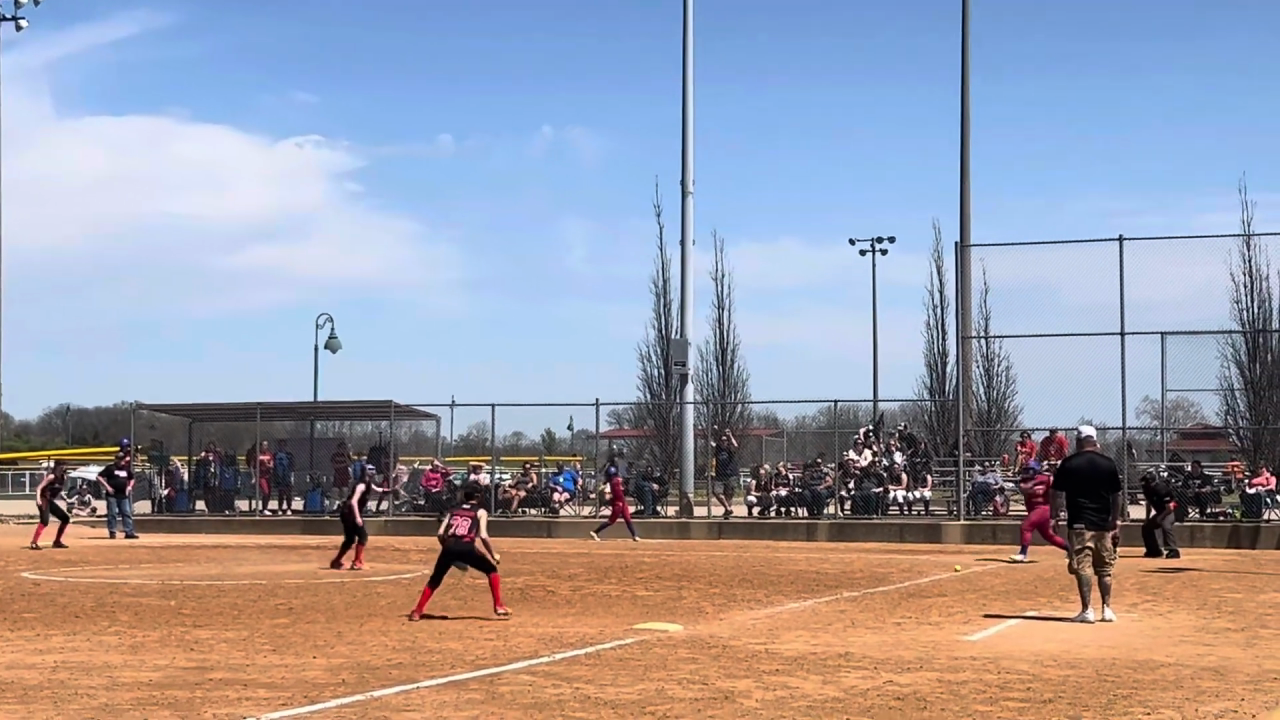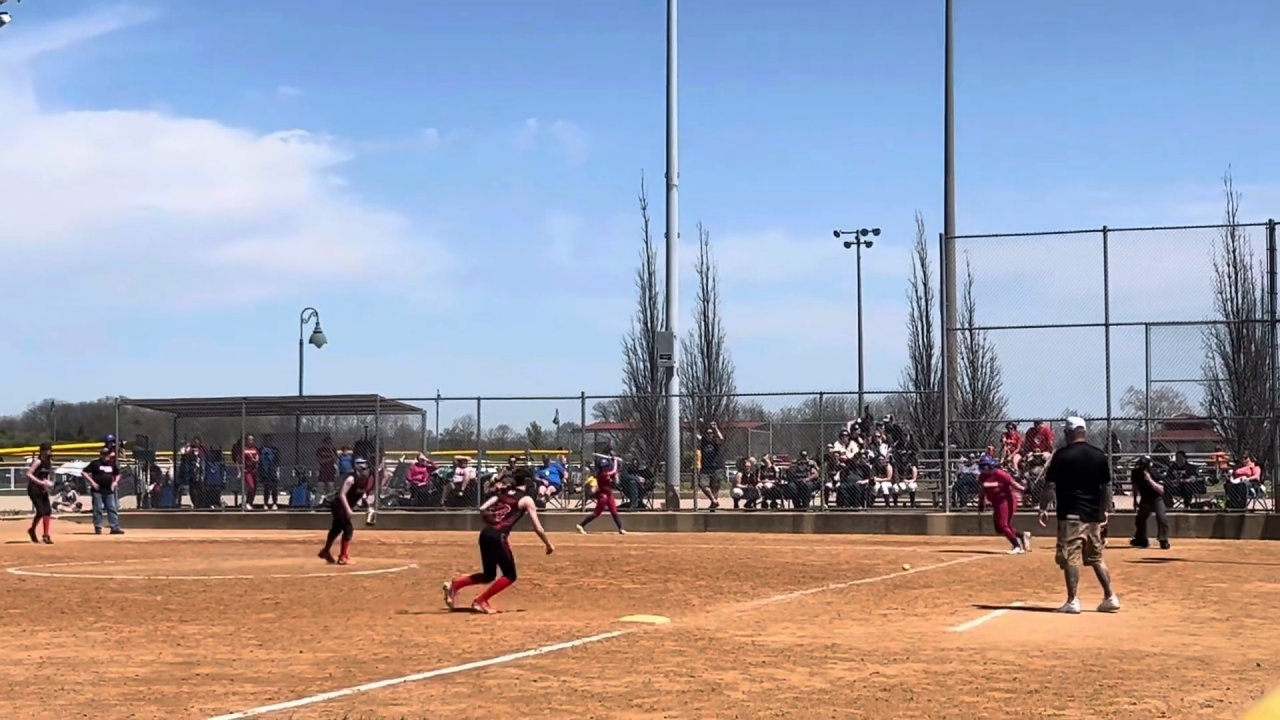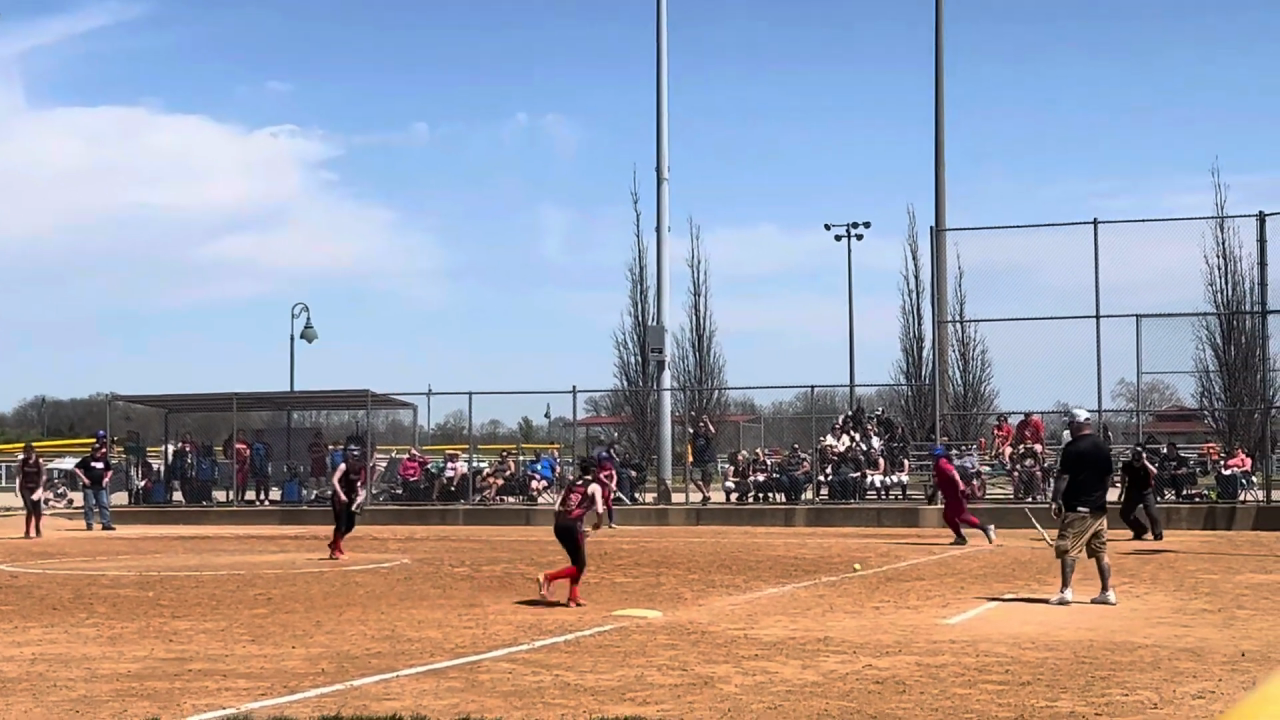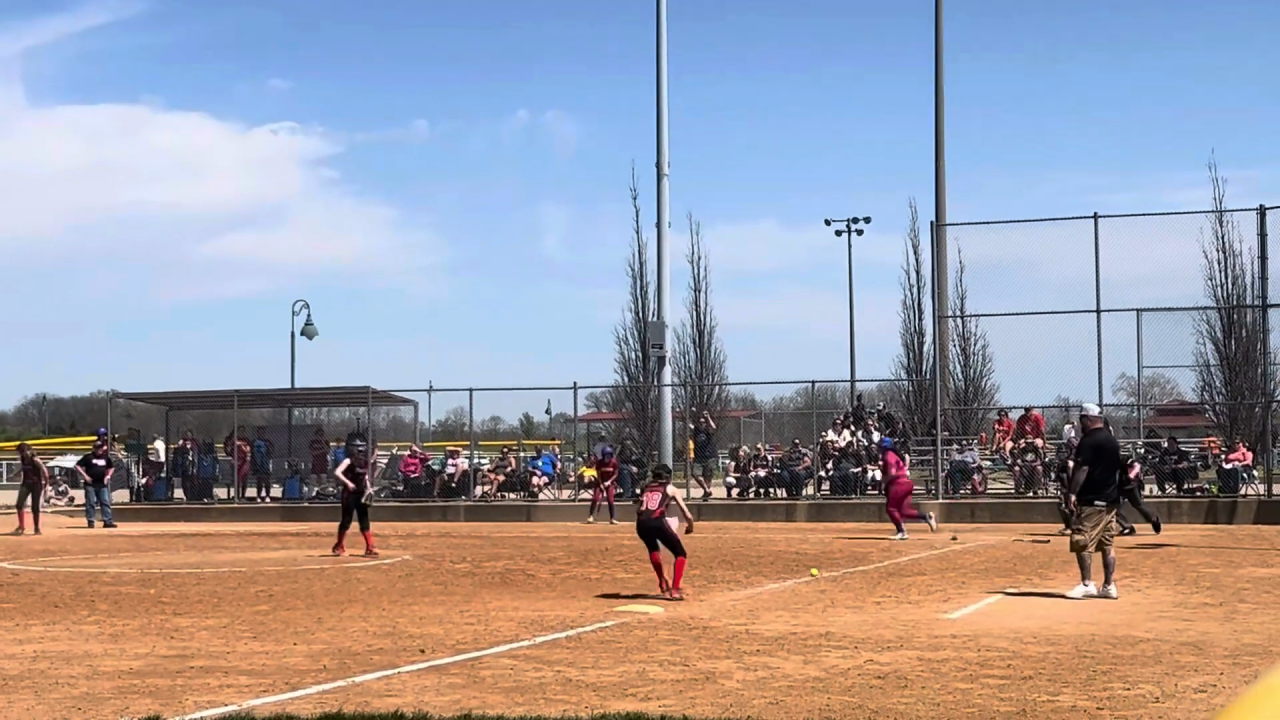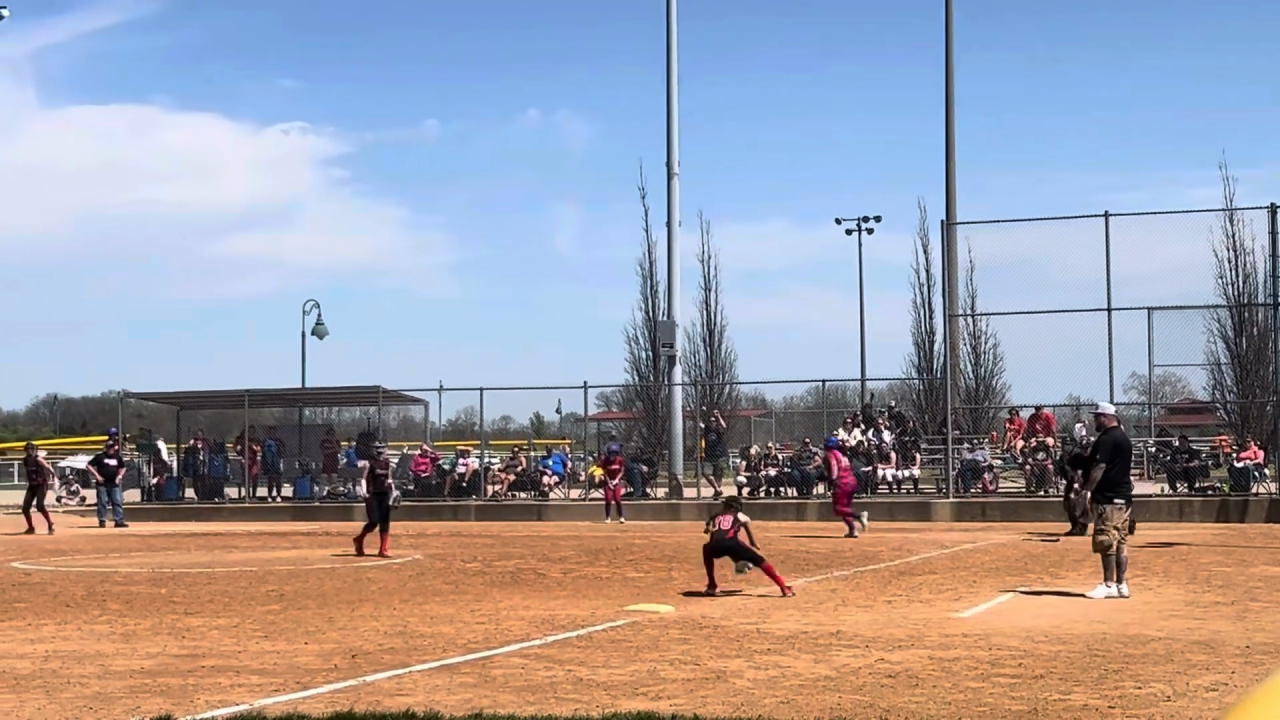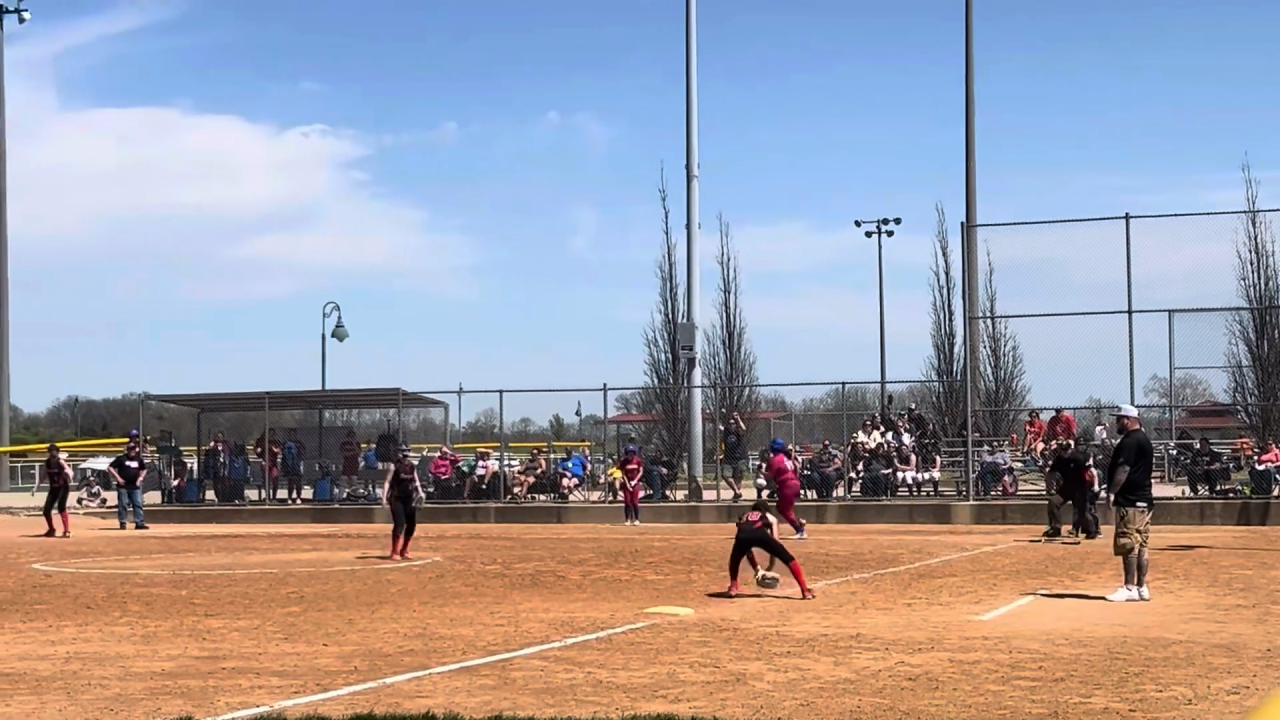
dt=0.3s
person 1, frame 1
left shoulder: (1069, 463)
right shoulder: (1108, 463)
left elbow: (1058, 494)
right elbow: (1117, 495)
left wrist: (1053, 517)
right wrist: (1115, 518)
left hip: (1079, 524)
right hip: (1103, 524)
left knee: (1083, 568)
right knee: (1105, 569)
left ankle: (1087, 611)
right ankle: (1107, 609)
person 1, frame 2
left shoulder: (1062, 455)
right shoulder: (1099, 455)
left elbow: (1050, 485)
right elbow: (1107, 486)
left wrist: (1043, 508)
right wrist: (1104, 510)
left hip: (1071, 515)
right hip: (1093, 515)
left knee: (1070, 558)
right knee: (1097, 557)
left ankle: (1072, 601)
right ankle: (1110, 597)
person 1, frame 3
left shoulder: (1073, 447)
right shoulder: (1104, 446)
left elbow: (1063, 477)
right elbow: (1108, 477)
left wrist: (1055, 500)
left hip: (1078, 507)
right hip: (1099, 507)
left knee: (1068, 549)
right knee: (1100, 550)
left ankle: (1066, 591)
right ankle: (1107, 592)
person 1, frame 4
left shoulder: (1089, 439)
right shoulder: (1112, 440)
left elbow: (1082, 469)
left wrist: (1072, 493)
left hip: (1091, 500)
right hip: (1110, 499)
left knee: (1082, 542)
right knee: (1107, 544)
left ankle: (1087, 584)
right ankle: (1109, 586)
person 1, frame 5
left shoulder: (1106, 437)
right shoulder: (1124, 438)
left elbow: (1099, 467)
left wrist: (1088, 490)
left hip: (1108, 498)
right hip: (1123, 497)
left knee: (1106, 542)
right knee: (1120, 543)
left ankle: (1109, 585)
right ankle: (1121, 584)
person 1, frame 6
left shoulder: (1130, 440)
right shoulder: (1144, 439)
left elbow: (1124, 469)
left wrist: (1112, 492)
left hip: (1130, 501)
right hip: (1143, 499)
left knee: (1128, 545)
right knee: (1141, 545)
left ankle: (1129, 588)
right ankle: (1142, 588)
